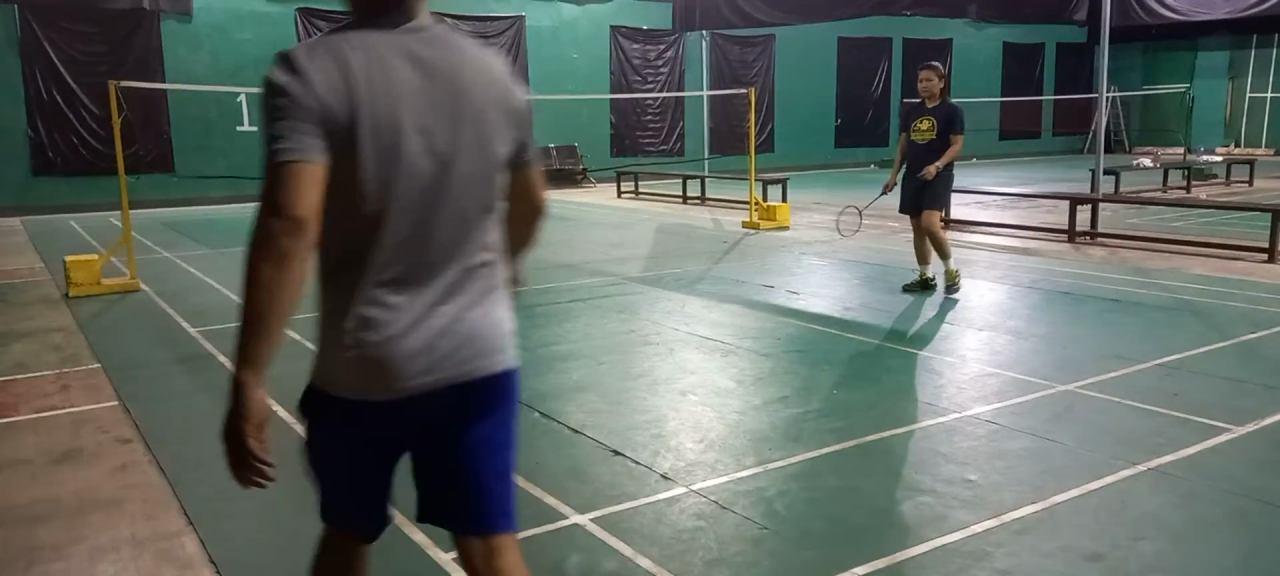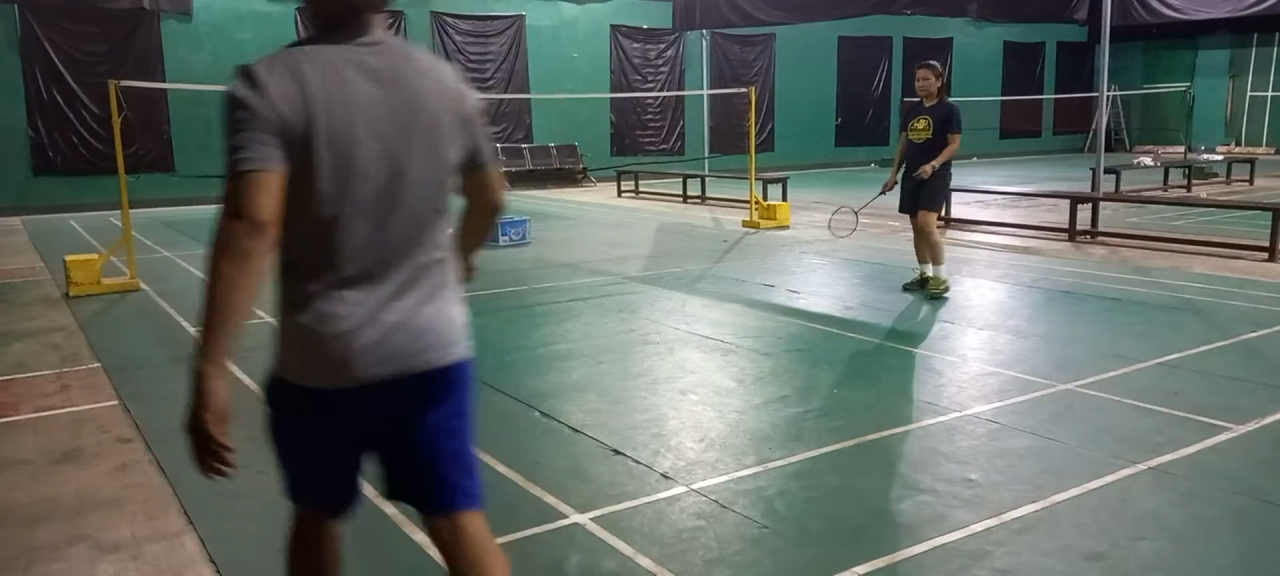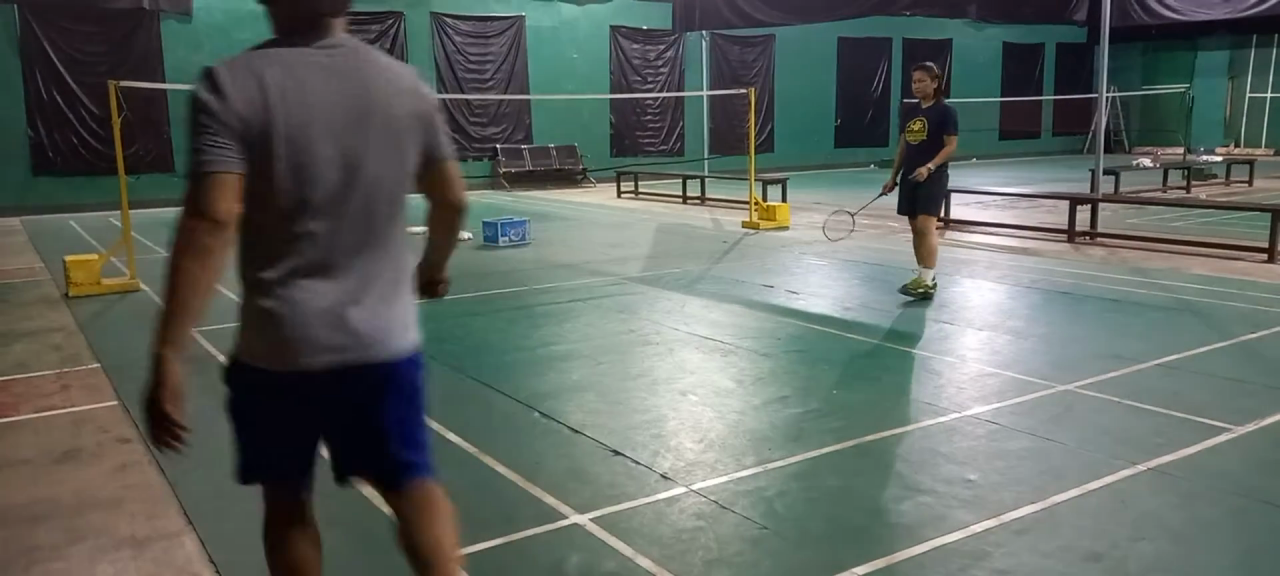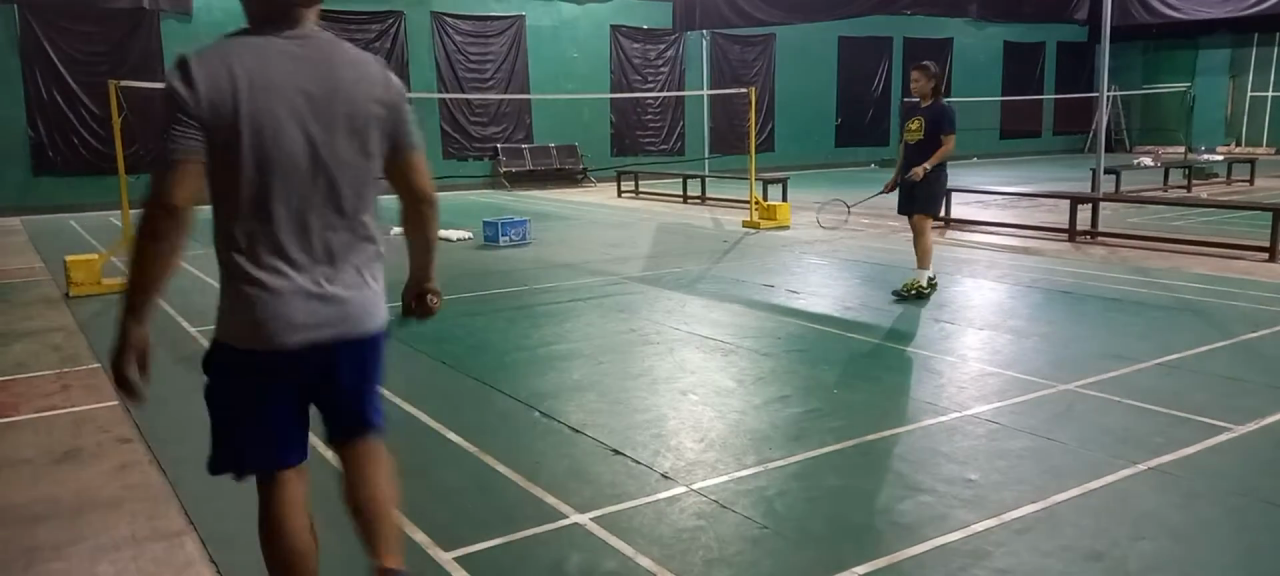
dt=0.1s
person 1, frame 1
left shoulder: (309, 72)
right shoulder: (493, 73)
left elbow: (291, 227)
right elbow: (530, 205)
left wrist: (248, 381)
left hip: (362, 366)
right hip: (479, 356)
left knee: (348, 530)
person 1, frame 2
left shoulder: (270, 84)
right shoulder: (447, 84)
left elbow: (250, 228)
right elbow: (489, 202)
left wrist: (210, 372)
left hip: (321, 357)
right hip: (433, 347)
left knee: (317, 512)
right knee: (459, 523)
person 1, frame 3
left shoulder: (232, 85)
right shoulder: (406, 85)
left elbow: (211, 226)
right elbow: (451, 202)
left wrist: (167, 358)
right wrist: (434, 264)
left hip: (281, 344)
right hip: (384, 338)
left knee: (287, 497)
right knee: (412, 487)
person 1, frame 4
left shoulder: (203, 74)
right shoulder: (374, 77)
left elbow: (172, 210)
right elbow: (421, 196)
left wrist: (134, 321)
right wrist: (423, 276)
left hip: (262, 325)
right hip: (357, 311)
left knee: (281, 477)
right knee: (362, 441)
person 2, frame 1
left shoulder: (952, 111)
right shoulder: (910, 111)
left elbow: (956, 145)
right elbow: (903, 146)
left wrist: (937, 166)
right wrist: (893, 175)
left hip: (938, 176)
right hip: (913, 177)
left knee: (930, 224)
right knee: (917, 227)
left ankle: (950, 269)
right ankle: (926, 276)
person 2, frame 2
left shoulder: (949, 110)
right shoulder: (909, 110)
left elbow: (954, 144)
left wrist: (933, 165)
right wrist: (893, 174)
left hip: (936, 175)
right hip: (911, 176)
left knee: (926, 224)
right knee: (917, 227)
left ankle: (941, 278)
right ankle: (926, 275)
person 2, frame 3
left shoulder: (945, 111)
right shoulder: (908, 111)
left elbow: (950, 146)
left wrist: (929, 167)
right wrist: (893, 176)
left hip: (933, 177)
right hip: (909, 178)
left knee: (925, 227)
right knee: (916, 229)
left ankle: (926, 283)
right ankle: (925, 277)
person 2, frame 4
left shoulder: (943, 110)
right shoulder: (909, 110)
left elbow: (948, 146)
left wrist: (925, 167)
right wrist: (896, 175)
left hip: (931, 177)
right hip: (910, 178)
left knee: (922, 226)
right knee: (916, 228)
left ankle: (921, 284)
right ankle: (927, 276)
